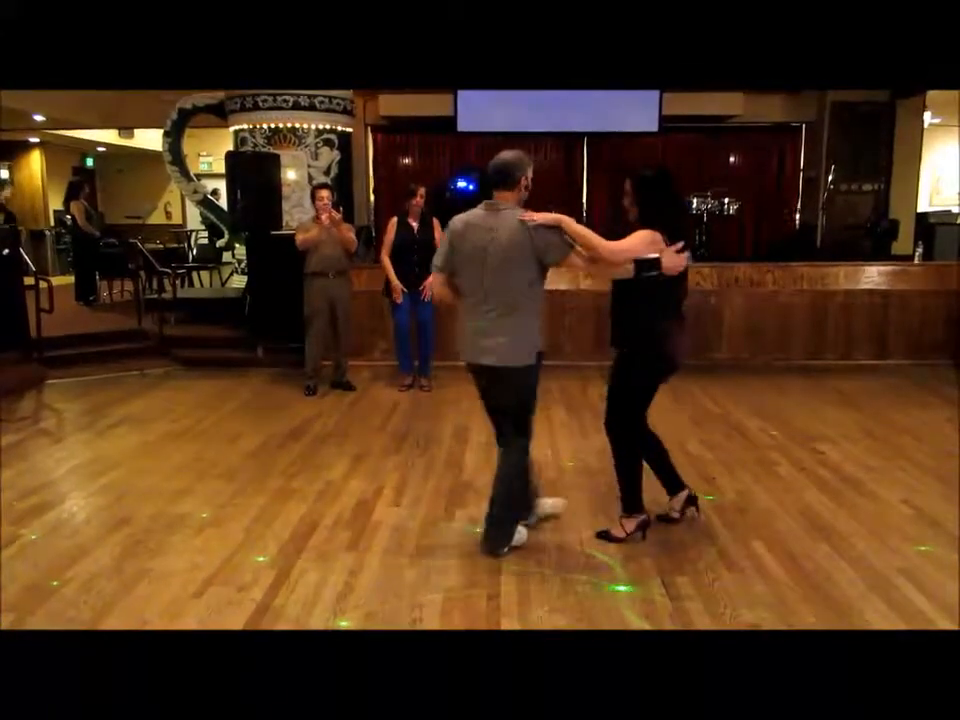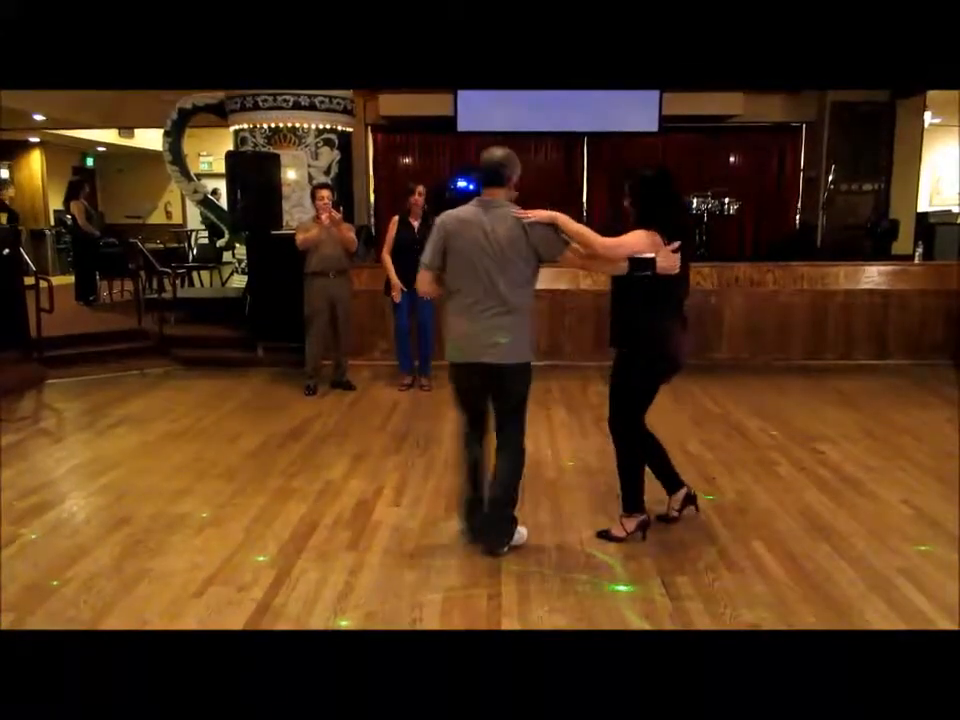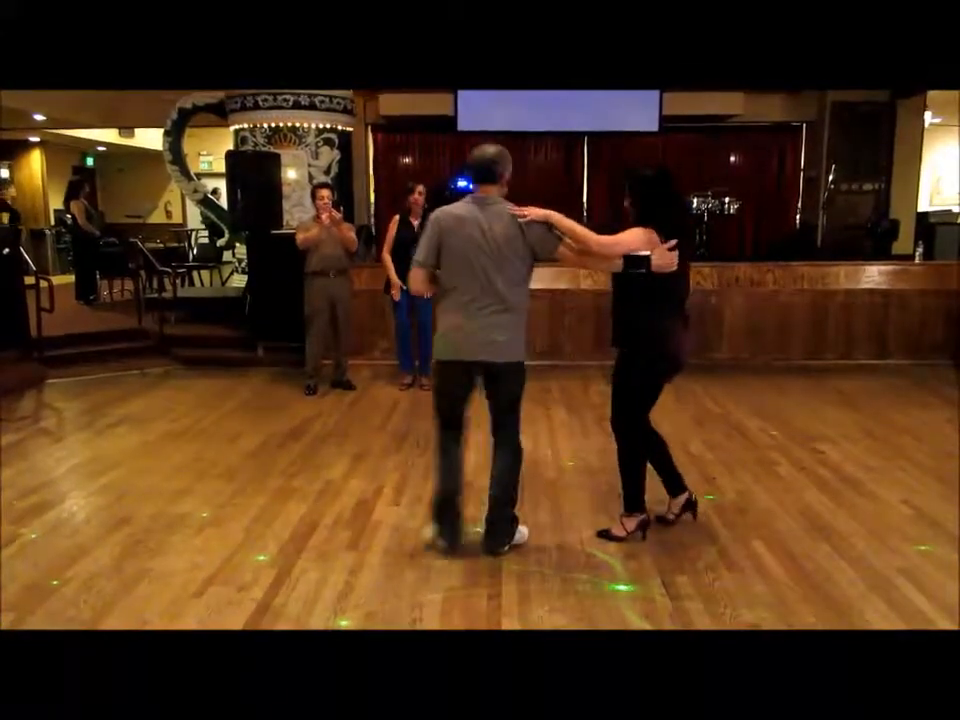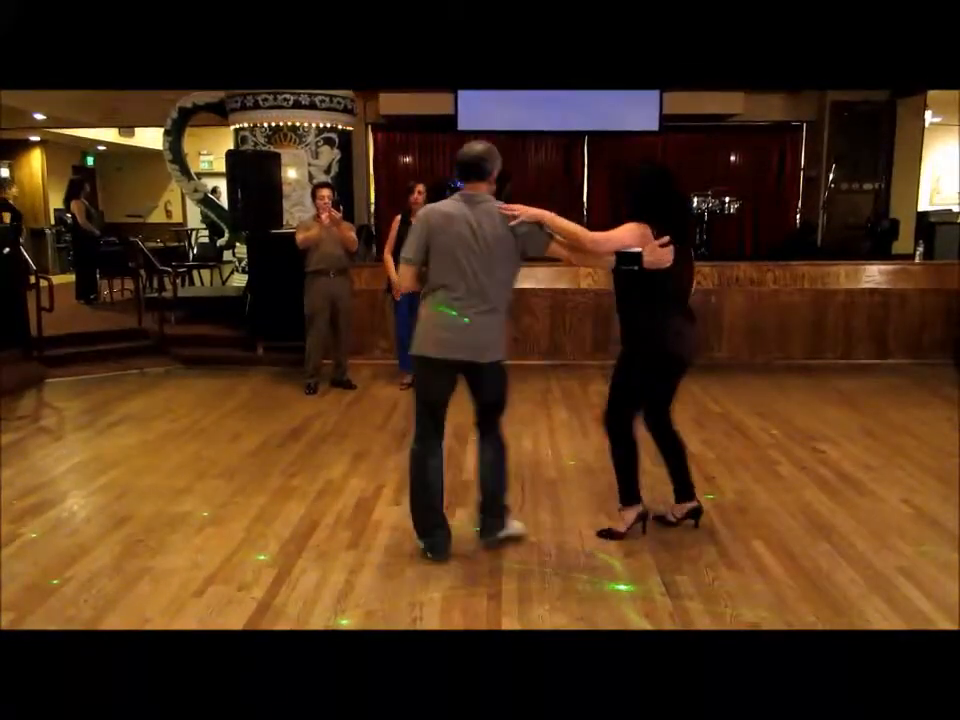
dt=0.1s
person 1, frame 1
left shoulder: (459, 225)
right shoulder: (534, 228)
left elbow: (437, 289)
right elbow: (592, 266)
left hip: (474, 348)
right hip: (517, 350)
left knee: (505, 430)
right knee: (516, 438)
left ankle: (526, 503)
right ankle: (500, 531)
person 1, frame 2
left shoulder: (448, 222)
right shoulder: (528, 224)
left elbow: (426, 287)
right elbow: (589, 261)
left hip: (462, 348)
right hip: (511, 348)
left knee: (473, 432)
right knee: (509, 437)
left ankle: (473, 518)
right ankle: (498, 532)
person 1, frame 3
left shoulder: (442, 219)
right shoulder: (523, 222)
left elbow: (418, 285)
right elbow: (584, 256)
left hip: (454, 344)
right hip: (504, 347)
left knee: (449, 435)
right knee: (506, 437)
left ankle: (448, 528)
right ankle: (500, 532)
person 1, frame 4
left shoulder: (430, 216)
right shoulder: (512, 221)
left elbow: (405, 282)
right elbow: (576, 254)
left hip: (435, 343)
right hip: (486, 346)
left knee: (427, 438)
right knee: (489, 432)
left ankle: (433, 537)
right ankle: (494, 523)
person 2, frame 1
left shoulder: (651, 237)
right shoulder: (663, 238)
left elbow: (608, 252)
left wrist: (561, 220)
left hip: (644, 348)
right hip: (654, 345)
left knee: (619, 426)
right knee: (632, 424)
left ankle: (633, 515)
right ankle: (679, 493)
person 2, frame 2
left shoulder: (648, 238)
right shoulder: (666, 238)
left elbow: (603, 248)
left wrist: (556, 217)
left hip: (645, 348)
right hip: (656, 345)
left knee: (623, 426)
right knee: (631, 423)
left ankle: (633, 515)
right ankle: (678, 491)
person 2, frame 3
left shoulder: (646, 236)
right shoulder: (670, 239)
left elbow: (599, 246)
left wrist: (551, 216)
left hip: (645, 347)
right hip: (665, 344)
left knee: (627, 427)
right knee: (637, 423)
left ankle: (634, 516)
right ankle: (680, 495)
person 2, frame 4
left shoulder: (641, 232)
right shoulder: (672, 236)
left elbow: (591, 242)
left wrist: (542, 215)
left hip: (650, 344)
right hip: (674, 342)
left knee: (617, 419)
right knee: (657, 419)
left ankle: (631, 507)
right ankle: (686, 501)
person 3, frame 1
left shoulder: (345, 226)
right shoulder: (306, 226)
left elbow: (352, 246)
right elbow: (301, 244)
left wrist: (339, 226)
right wrist: (321, 226)
left hip: (341, 281)
right hip: (316, 281)
left knee: (341, 330)
right knee: (315, 331)
left ankle: (340, 376)
right ankle: (311, 379)
person 3, frame 2
left shoulder: (345, 226)
right shoulder: (306, 226)
left elbow: (353, 246)
right elbow: (301, 244)
left wrist: (339, 225)
right wrist: (321, 226)
left hip: (341, 280)
right hip: (317, 281)
left knee: (342, 330)
right knee: (315, 330)
left ankle: (340, 376)
right ankle: (311, 379)
person 3, frame 3
left shoulder: (345, 225)
right shoulder: (306, 225)
left elbow: (353, 246)
right elbow: (301, 243)
left wrist: (339, 225)
right wrist: (321, 225)
left hip: (341, 280)
right hip: (317, 281)
left knee: (341, 330)
right knee: (316, 330)
left ankle: (340, 376)
right ankle: (312, 379)
person 3, frame 4
left shoulder: (345, 225)
right shoulder: (306, 225)
left elbow: (353, 246)
right elbow: (301, 243)
left wrist: (339, 225)
right wrist: (321, 225)
left hip: (341, 280)
right hip: (317, 280)
left knee: (342, 329)
right knee: (316, 330)
left ankle: (340, 375)
right ankle: (312, 378)
person 4, frame 1
left shoulder: (432, 223)
right shoulder: (396, 222)
right elbow: (385, 254)
left wrist: (433, 278)
right wrist: (393, 281)
left hip: (425, 284)
right hip: (401, 285)
left knee: (425, 328)
right knee: (402, 328)
left ankle: (424, 373)
right ankle: (407, 373)
person 4, frame 2
left shoulder: (433, 222)
right shoulder: (397, 221)
right elbow: (386, 253)
right wrist: (393, 280)
right hip: (401, 284)
left knee: (426, 327)
right knee: (402, 328)
left ankle: (424, 373)
right ankle: (406, 372)
person 4, frame 3
right shoulder: (398, 220)
right elbow: (386, 252)
right wrist: (393, 278)
right hip: (401, 283)
left knee: (425, 327)
right knee: (402, 327)
left ankle: (424, 372)
right ankle: (407, 372)
person 4, frame 4
right shoulder: (399, 220)
right elbow: (387, 252)
right wrist: (393, 278)
right hip: (402, 282)
right knee: (402, 327)
right ankle: (406, 371)
